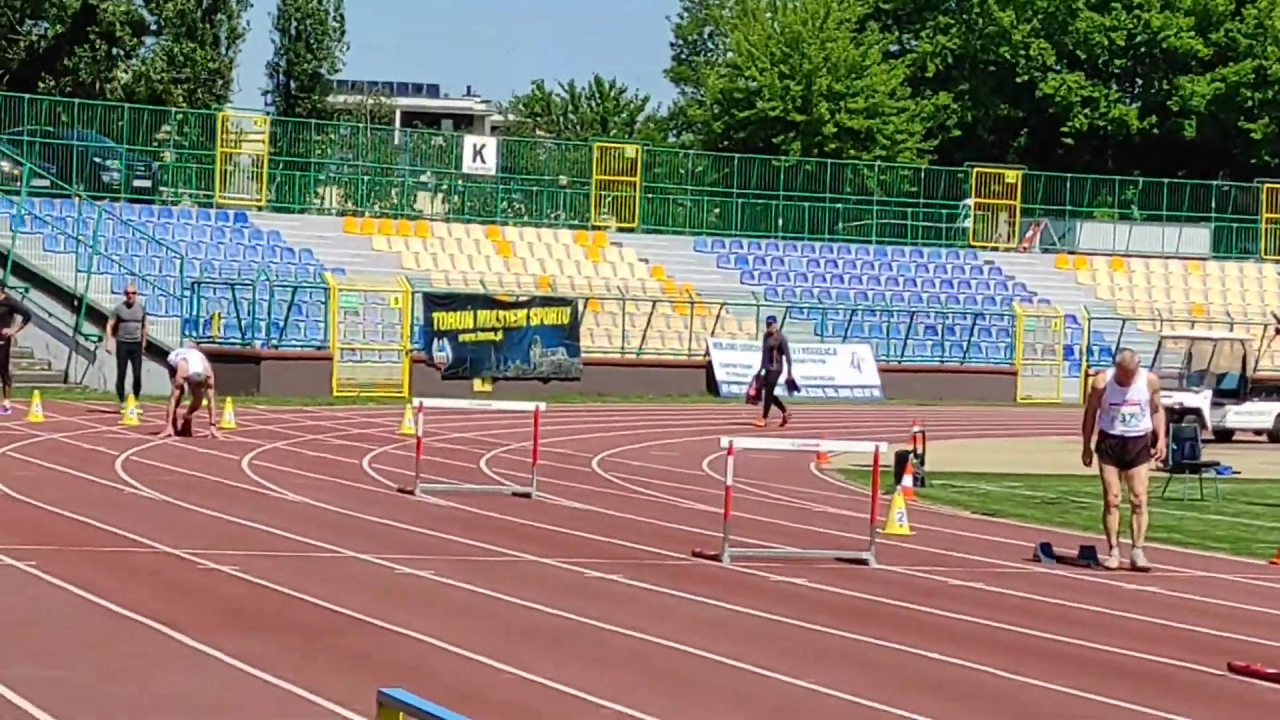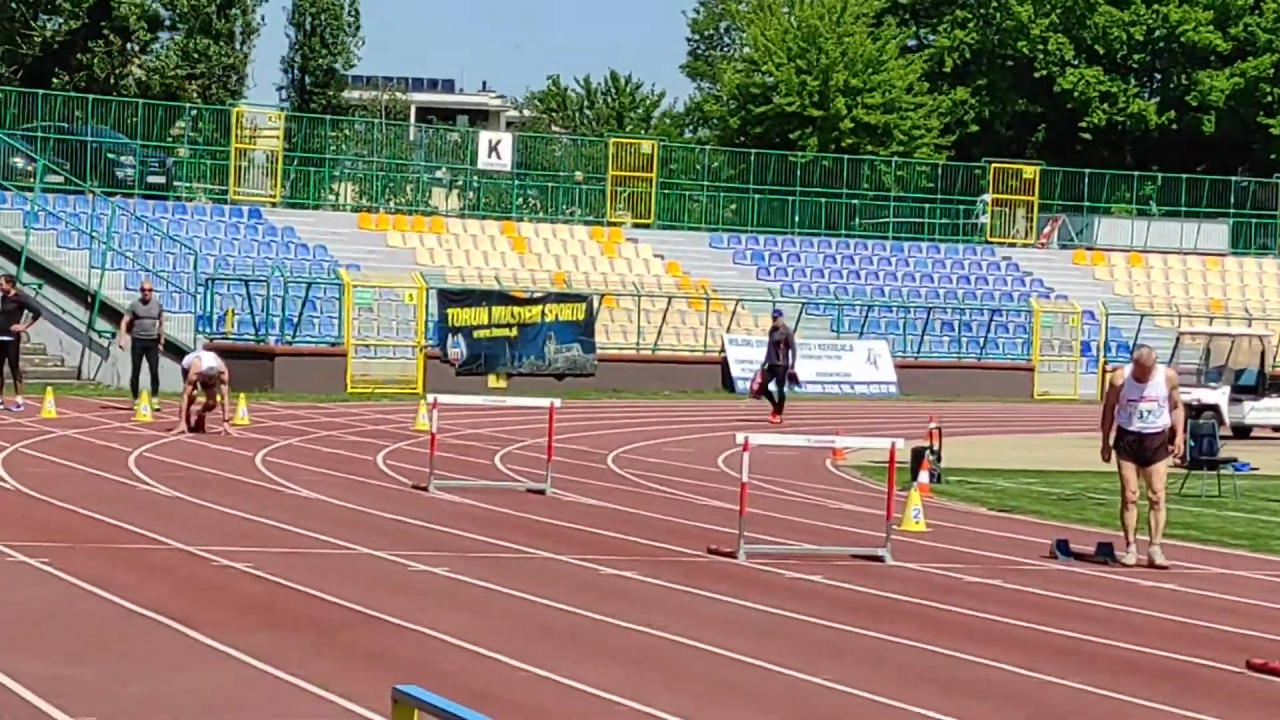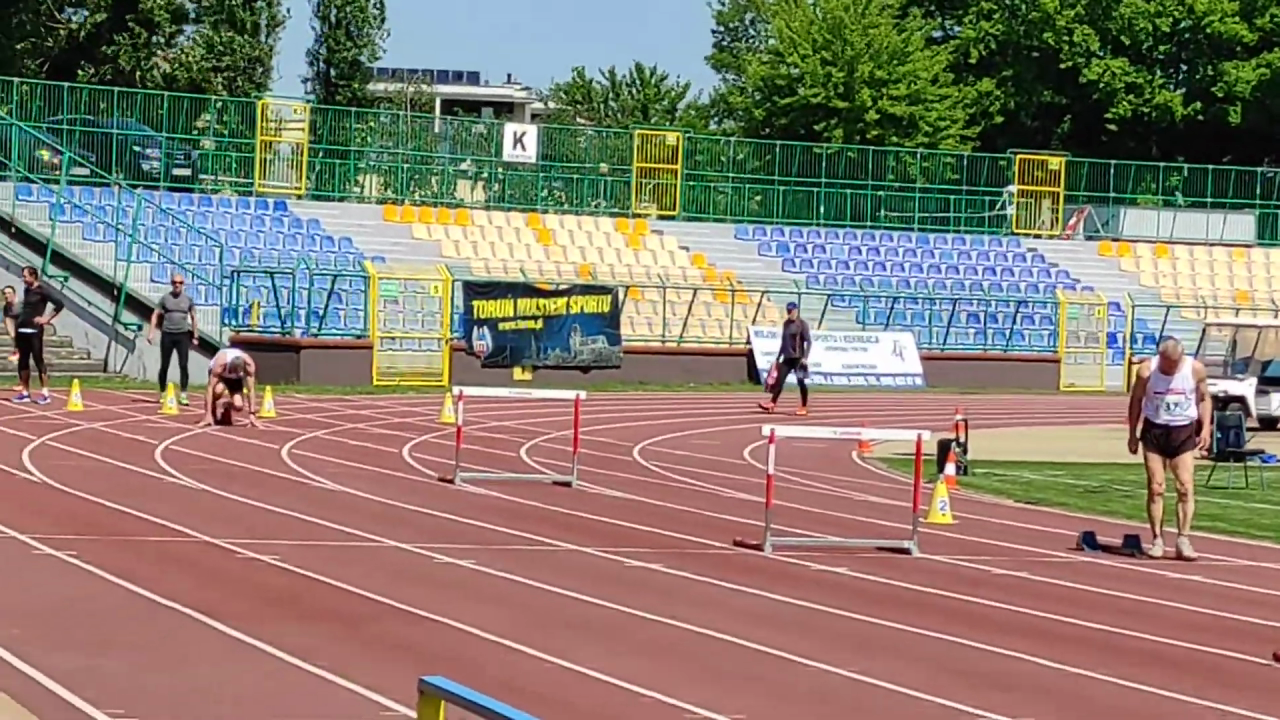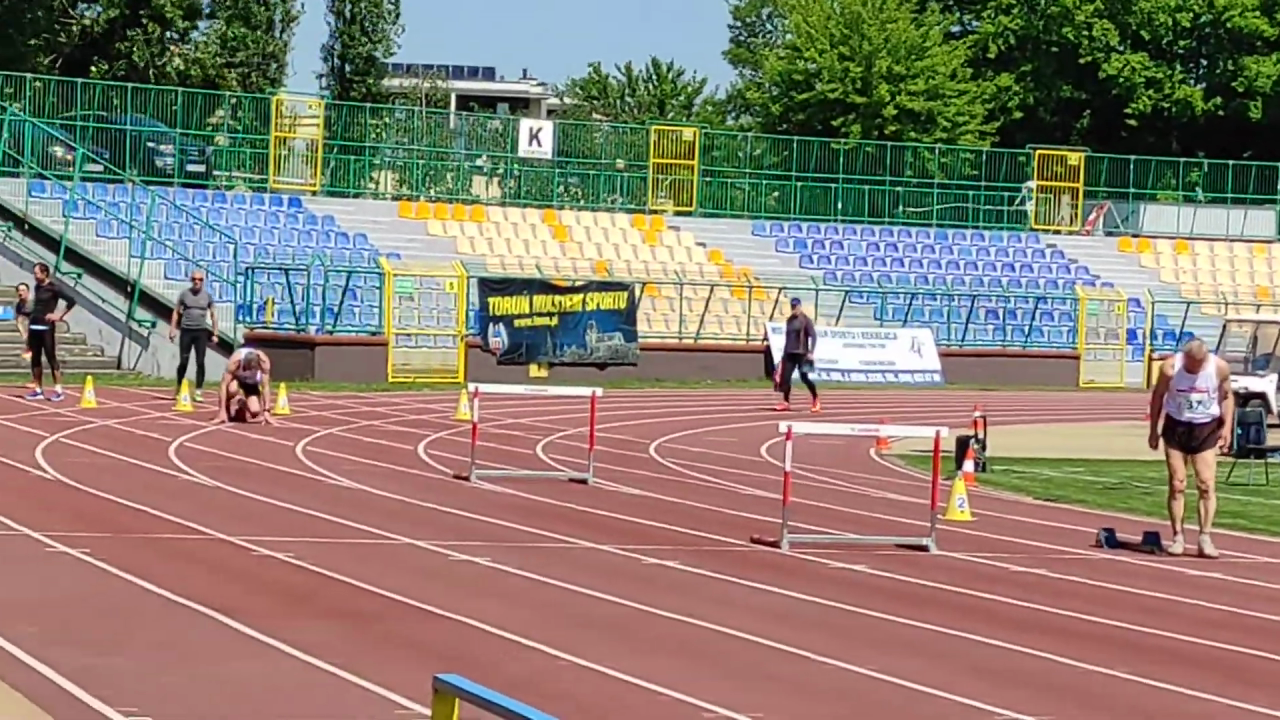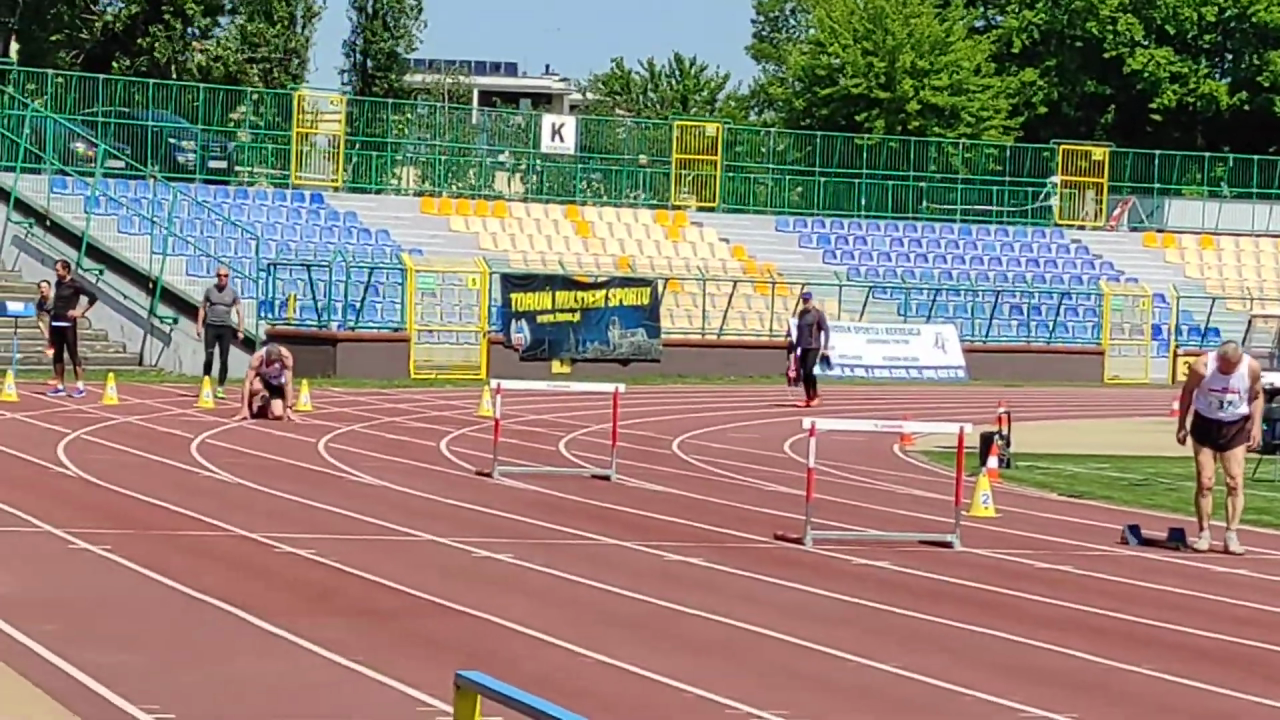
dt=0.2s
person 1, frame 1
left shoulder: (1150, 380)
right shoulder: (1102, 382)
left elbow: (1157, 410)
right elbow: (1091, 413)
left wrist: (1161, 439)
right wrist: (1087, 446)
left hip: (1138, 443)
right hip: (1109, 442)
left knee: (1139, 500)
right knee: (1112, 500)
left ankle: (1138, 551)
right ankle: (1113, 551)
person 1, frame 2
left shoulder: (1168, 376)
right shoulder: (1119, 378)
left elbow: (1176, 406)
right elbow: (1109, 409)
left wrist: (1179, 435)
right wrist: (1105, 442)
left hip: (1157, 439)
right hip: (1127, 439)
left knee: (1157, 496)
right knee: (1129, 496)
left ankle: (1155, 548)
right ankle: (1130, 548)
person 1, frame 3
left shoulder: (1196, 369)
right shoulder: (1146, 370)
left elbow: (1204, 398)
right elbow: (1136, 401)
left wrist: (1205, 428)
right wrist: (1133, 434)
left hip: (1184, 432)
right hip: (1154, 431)
left knee: (1185, 487)
right knee: (1155, 488)
left ankle: (1183, 540)
right ankle: (1157, 540)
person 1, frame 4
left shoulder: (1220, 367)
right shoulder: (1170, 367)
left elbow: (1227, 396)
right elbow: (1158, 396)
left wrist: (1227, 426)
right wrist: (1153, 429)
left hip: (1206, 428)
right hip: (1176, 427)
left knee: (1207, 484)
right knee: (1177, 484)
left ankle: (1205, 538)
right ankle: (1178, 537)
person 1, frame 5
left shoulder: (1252, 367)
right shoulder: (1202, 366)
left elbow: (1257, 395)
right elbow: (1187, 392)
left wrist: (1256, 426)
right wrist: (1181, 425)
left hip: (1235, 427)
right hip: (1205, 424)
left knee: (1235, 482)
right knee: (1205, 482)
left ankle: (1231, 535)
right ankle: (1204, 533)
